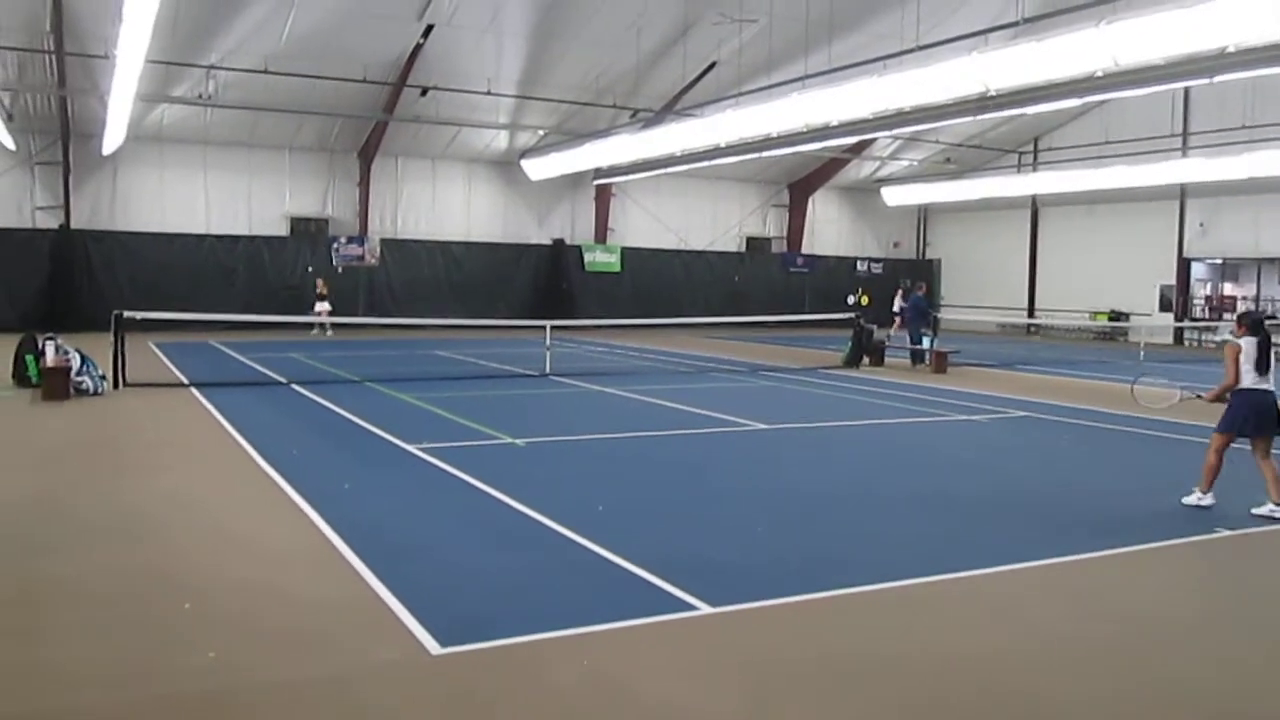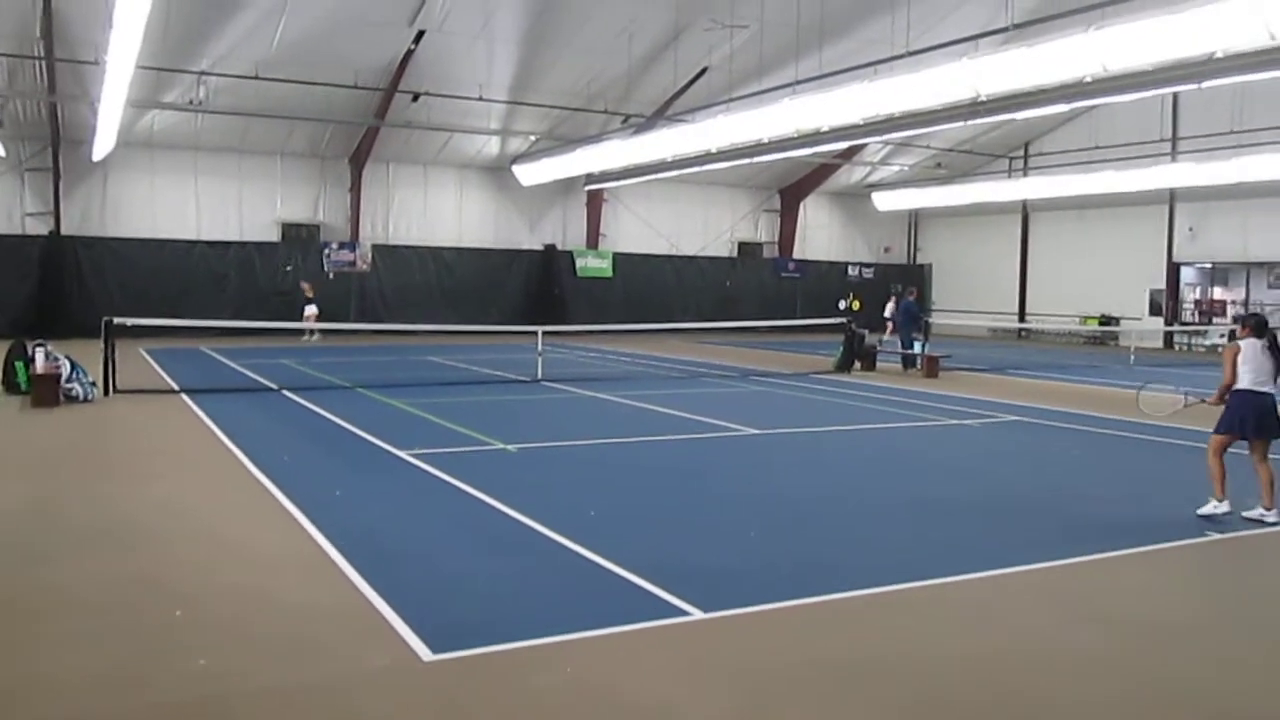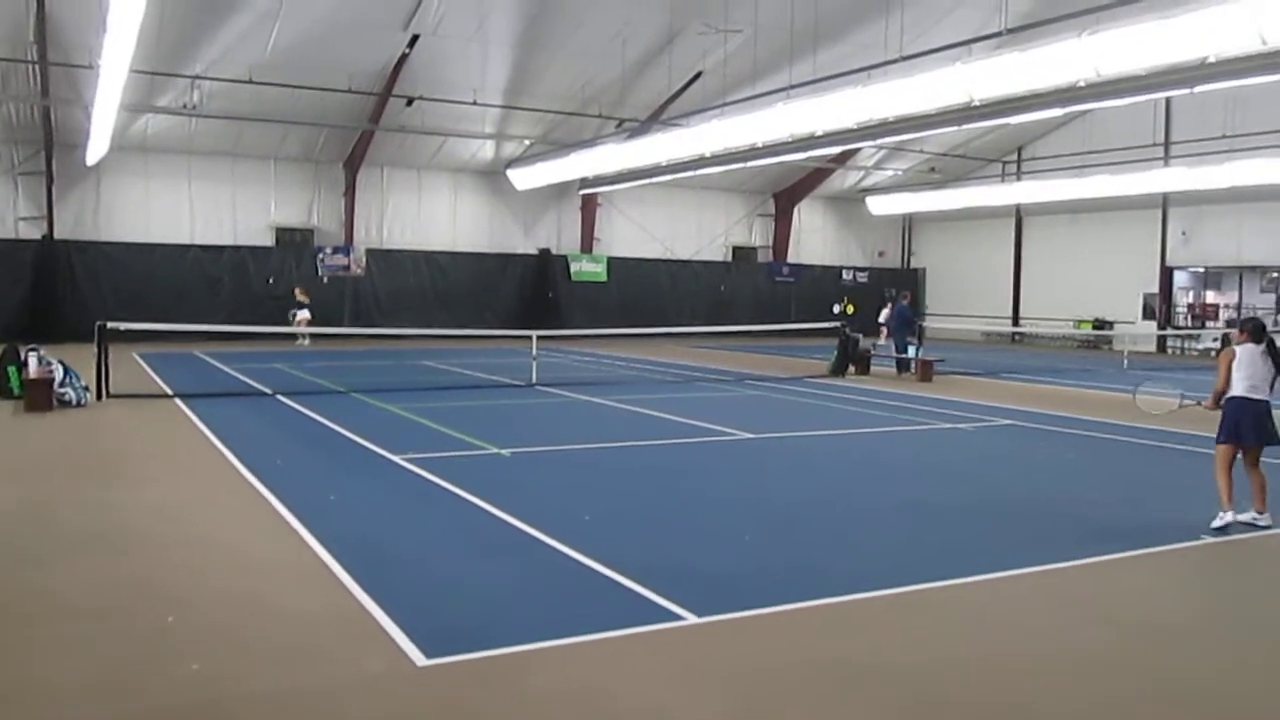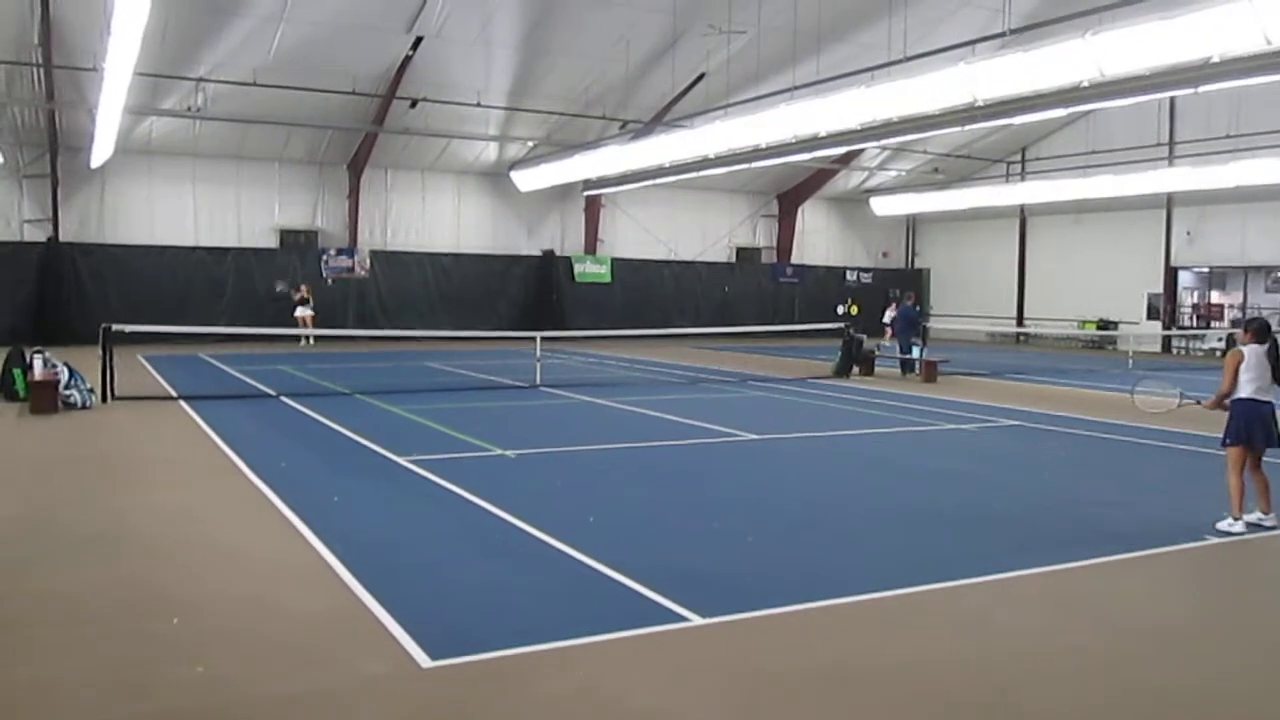
dt=0.2s
person 1, frame 1
left shoulder: (1234, 347)
left elbow: (1231, 381)
right elbow: (1258, 379)
left wrist: (1215, 394)
right wrist: (1227, 396)
left hip: (1245, 401)
left knee: (1216, 448)
left ankle: (1203, 494)
person 1, frame 2
left shoulder: (1234, 347)
left elbow: (1228, 380)
left wrist: (1219, 397)
left hip: (1243, 402)
left knee: (1215, 451)
right knee: (1260, 459)
left ankle: (1219, 501)
person 1, frame 3
left shoulder: (1230, 353)
left elbow: (1221, 387)
left wrist: (1214, 402)
left hip: (1238, 409)
right hip: (1261, 410)
left knee: (1223, 465)
right knee: (1252, 465)
left ankle: (1226, 511)
right ankle: (1261, 513)
person 1, frame 4
left shoulder: (1237, 354)
left elbow: (1226, 388)
left wrist: (1215, 402)
right wrist: (1228, 403)
left hip: (1244, 411)
left knee: (1235, 469)
right knee: (1254, 466)
left ankle: (1236, 519)
